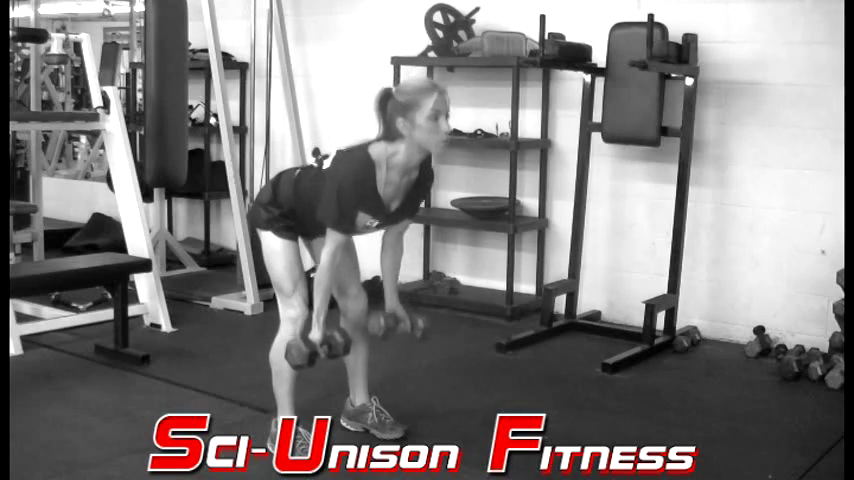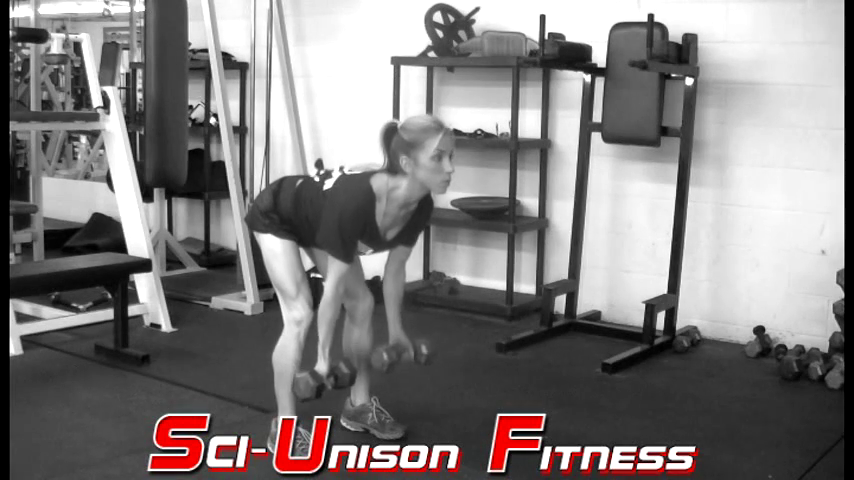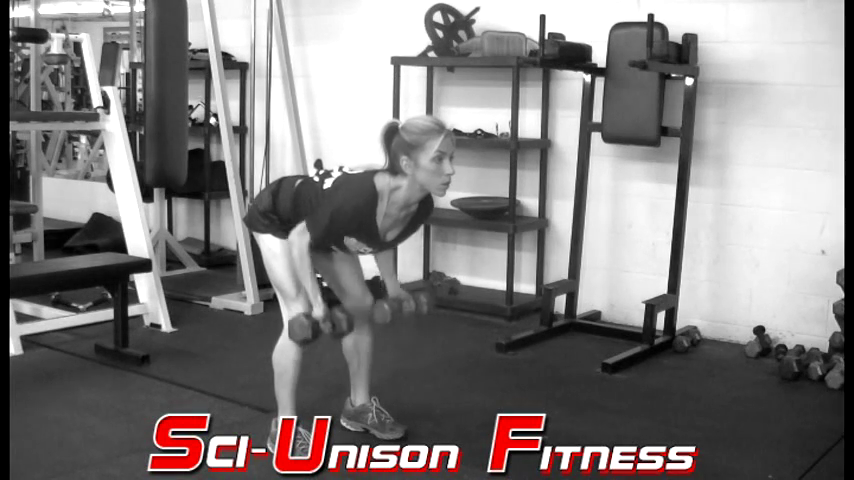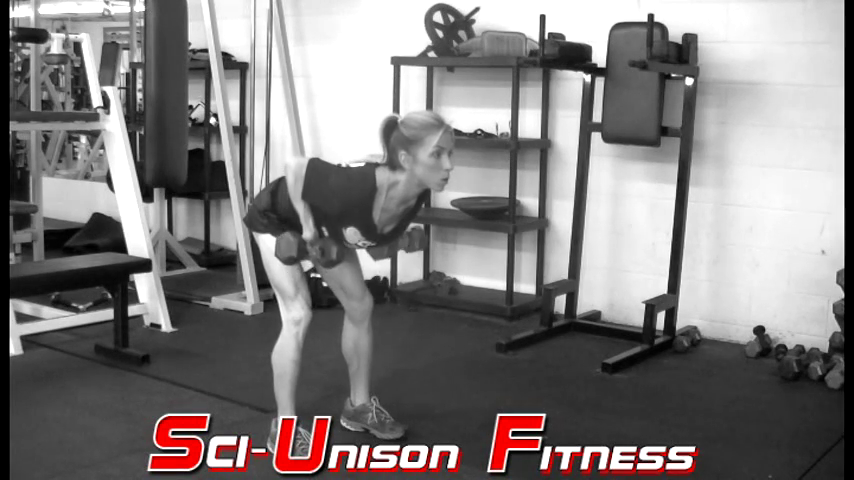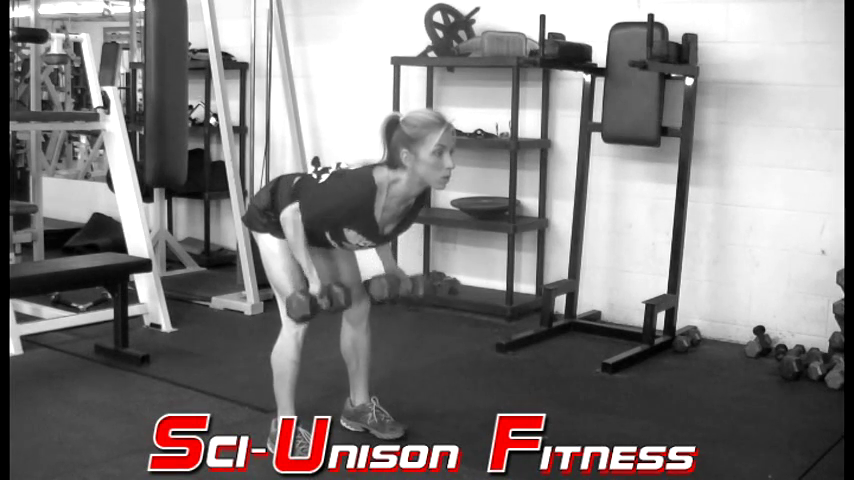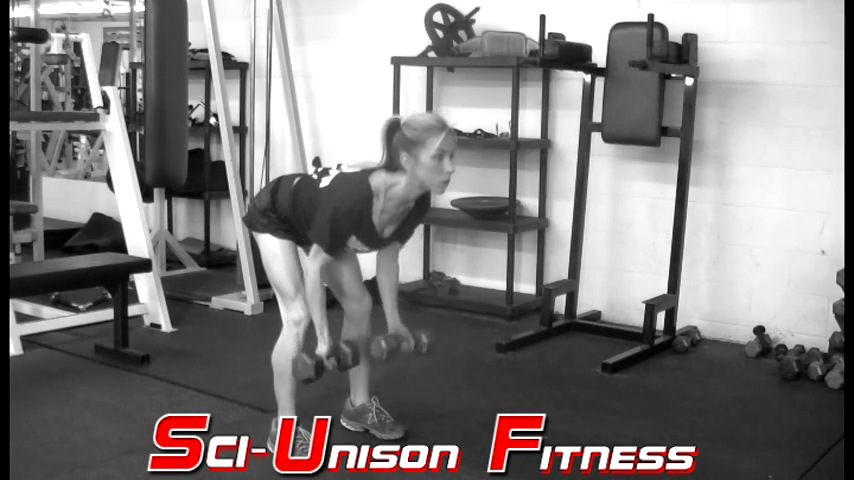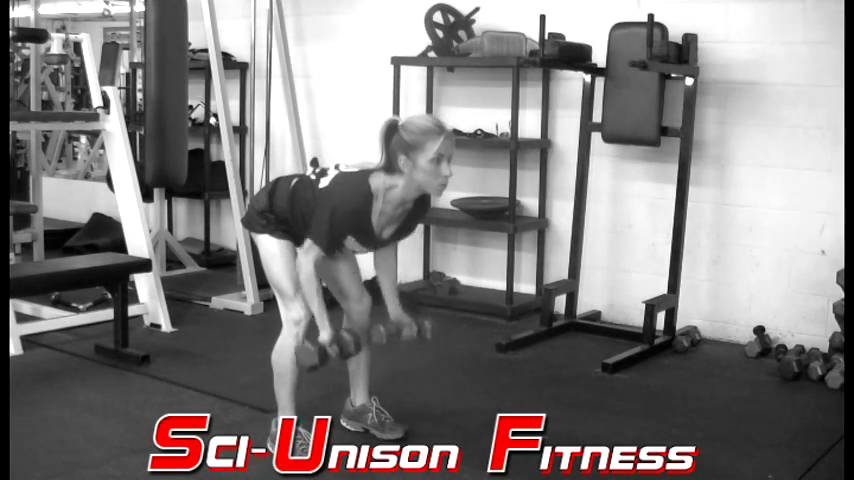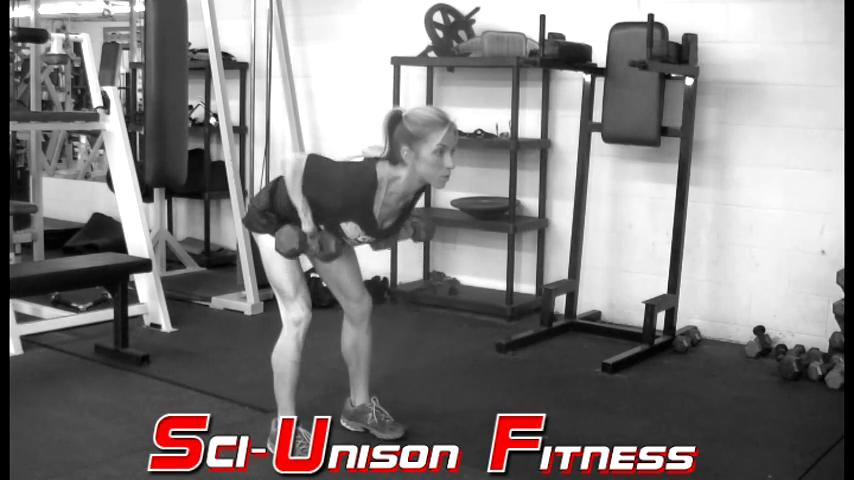
dt=0.5s
person 1, frame 1
left shoulder: (421, 175)
right shoulder: (356, 170)
left elbow: (393, 237)
right elbow: (332, 251)
left wrist: (392, 299)
right wrist: (318, 324)
left hip: (321, 215)
right hip: (278, 212)
left knee: (355, 303)
right knee: (296, 312)
left ankle: (359, 406)
right ankle: (283, 427)
person 1, frame 2
left shoulder: (419, 206)
right shoulder: (355, 201)
left elbow: (395, 268)
right elbow: (335, 283)
left wrist: (395, 329)
right wrist: (323, 355)
left hip: (317, 220)
right hip: (277, 217)
left knee: (362, 303)
right knee: (300, 314)
left ankle: (359, 405)
person 1, frame 3
left shoulder: (421, 206)
right shoulder: (359, 196)
left elbow: (381, 240)
right elbow: (300, 239)
left wrist: (392, 285)
right wrist: (316, 304)
left hip: (320, 222)
right hip: (276, 218)
left knee: (362, 306)
right knee: (300, 315)
left ankle: (359, 406)
person 1, frame 4
left shoulder: (416, 195)
right shoulder: (358, 186)
right elbow: (295, 168)
left wrist: (382, 233)
right wrist: (307, 225)
left hip: (325, 222)
right hip: (277, 216)
left knee: (360, 305)
right knee: (298, 315)
left ankle: (359, 405)
right ankle: (283, 427)
person 1, frame 5
left shoulder: (416, 197)
right shoulder: (358, 189)
right elbow: (291, 217)
left wrist: (391, 266)
right wrist: (312, 278)
left hip: (324, 225)
right hip: (275, 216)
left knee: (358, 306)
left ankle: (359, 406)
person 1, frame 6
left shoulder: (417, 202)
right shoulder: (354, 197)
left elbow: (387, 256)
right elbow: (315, 265)
left wrist: (393, 320)
right wrist: (323, 338)
left hip: (318, 221)
right hip: (275, 217)
left knee: (359, 305)
right knee: (298, 315)
left ankle: (359, 406)
person 1, frame 7
left shoulder: (416, 203)
right shoulder: (354, 197)
left elbow: (384, 248)
right elbow: (306, 260)
left wrist: (394, 309)
right wrist: (324, 327)
left hip: (318, 224)
right hip: (274, 218)
left knee: (360, 306)
right knee: (298, 315)
left ankle: (359, 406)
person 1, frame 8
left shoulder: (415, 186)
right shoulder: (359, 180)
right elbow: (293, 165)
left wrist: (394, 226)
right wrist: (306, 220)
left hip: (325, 223)
right hip: (277, 216)
left knee: (359, 305)
right knee: (298, 314)
left ankle: (359, 406)
